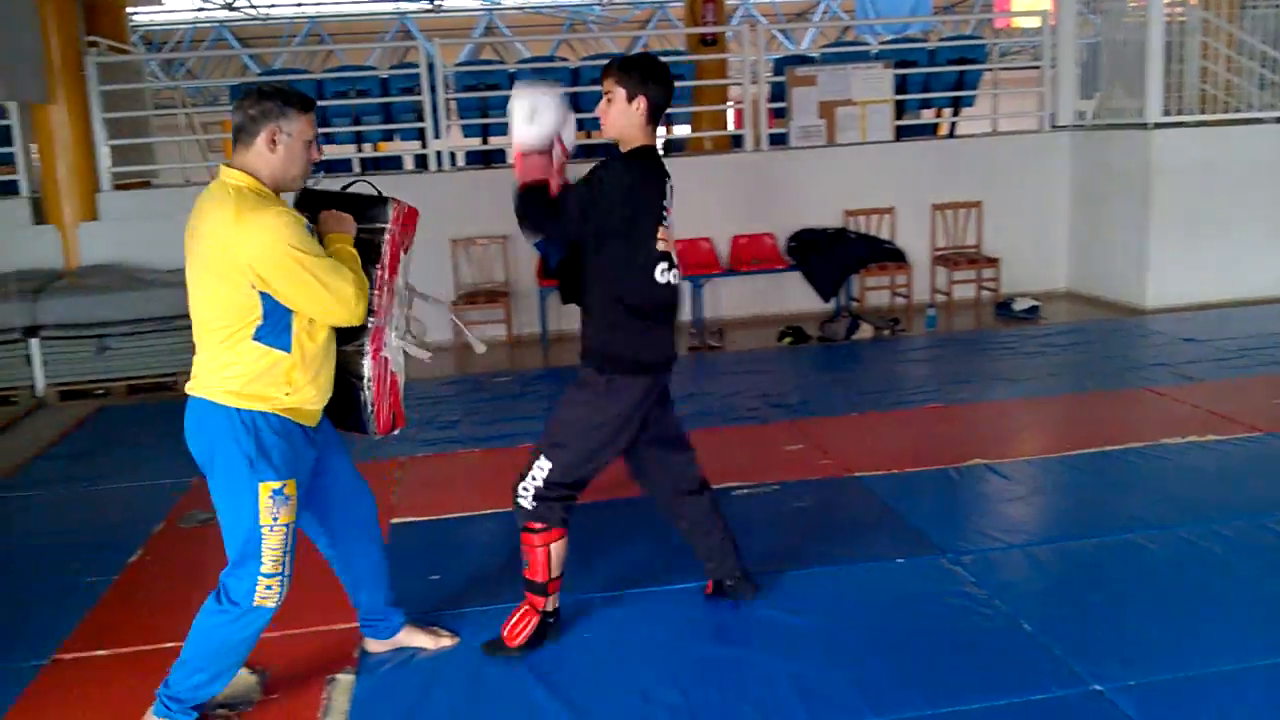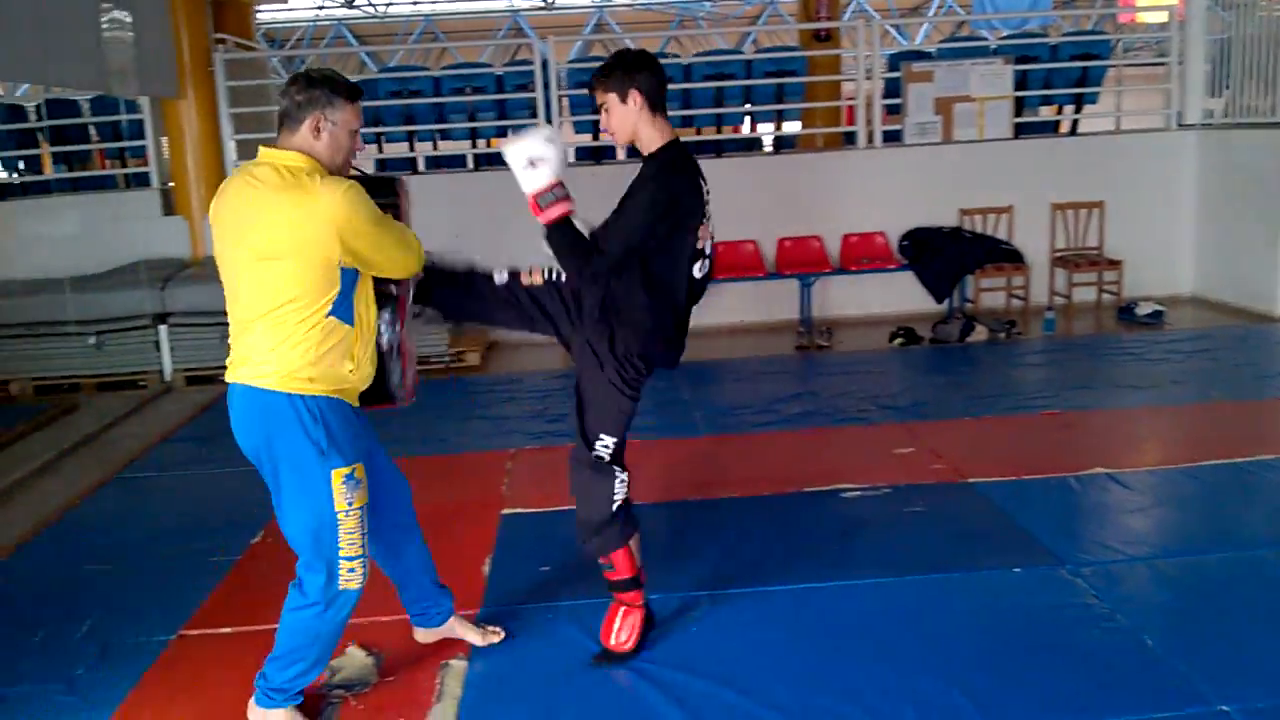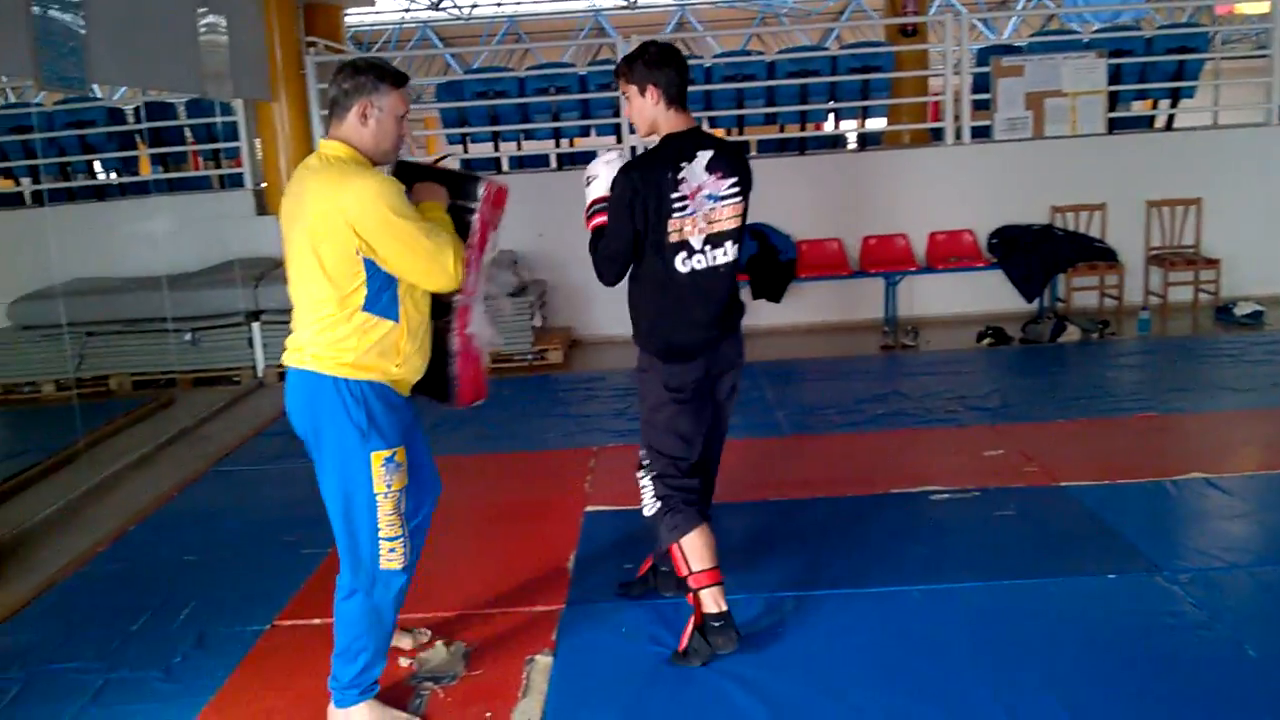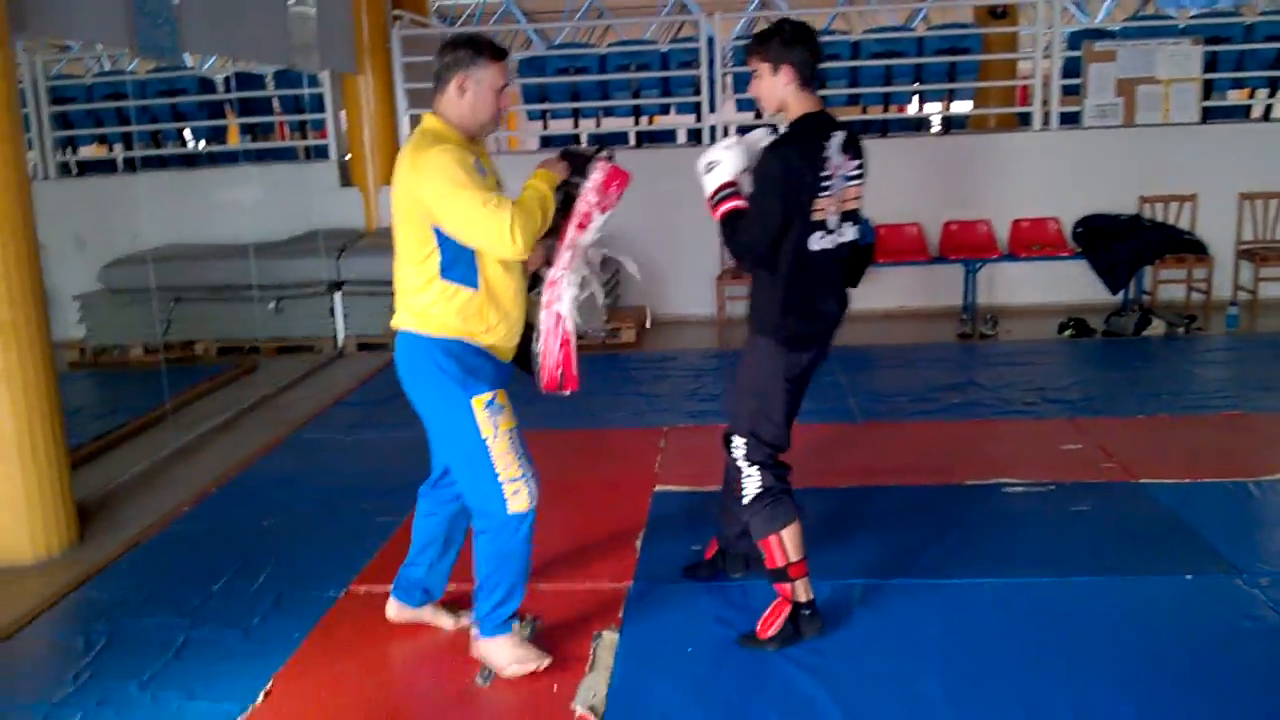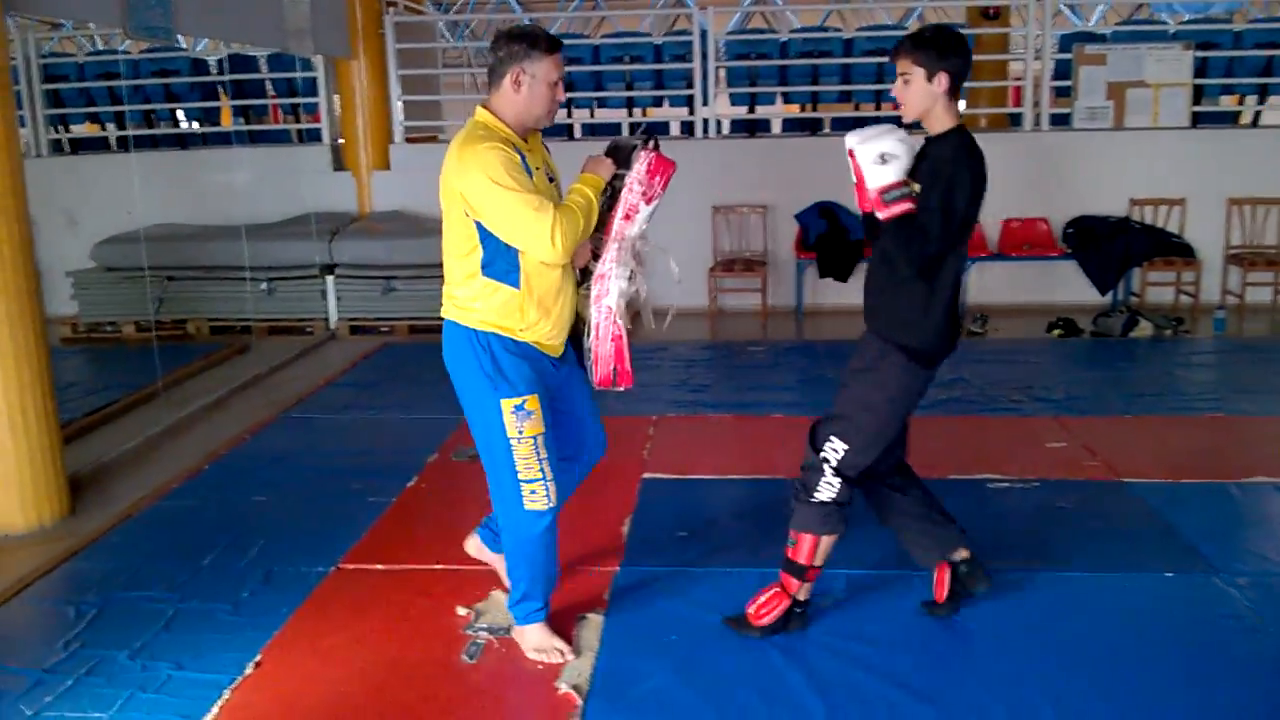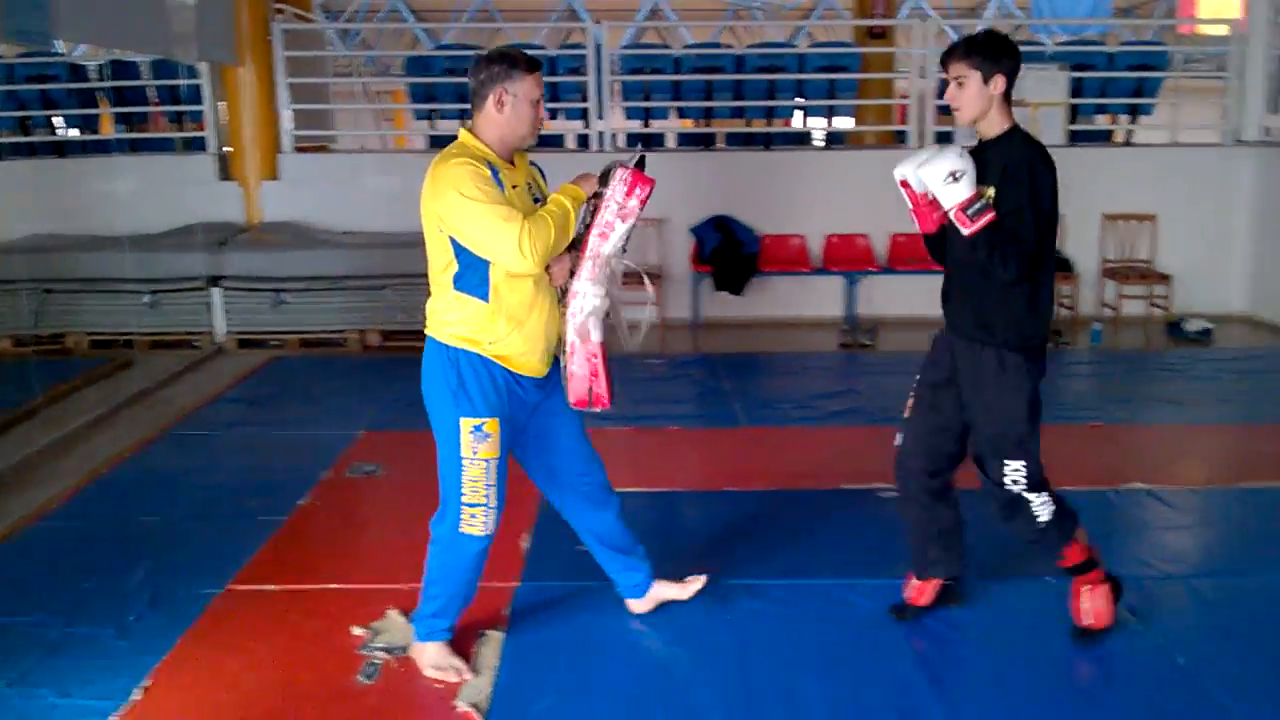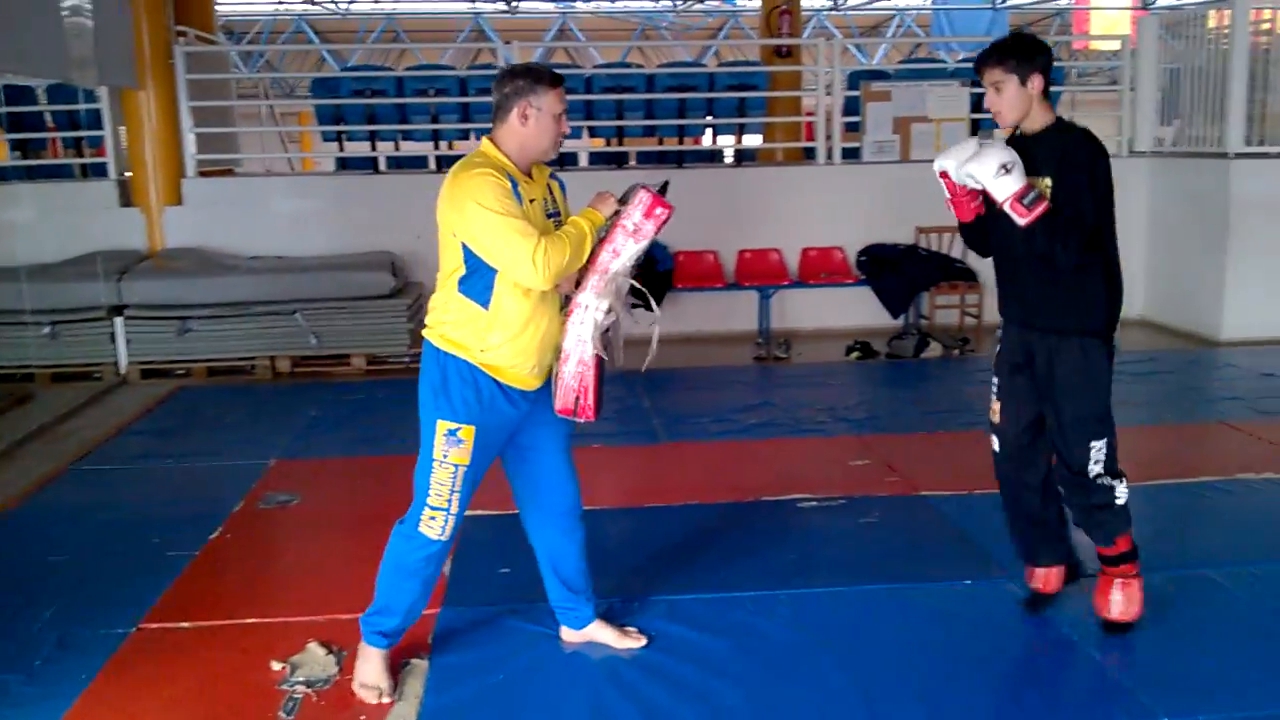
dt=0.4s
person 1, frame 1
left shoulder: (227, 200)
right shoulder: (262, 223)
right elbow: (348, 303)
left wrist: (322, 240)
right wrist: (340, 239)
left hip: (286, 413)
right hip: (244, 425)
left knee: (352, 514)
right knee: (258, 585)
left ankle: (383, 627)
person 1, frame 2
left shoulder: (232, 191)
right shoulder: (334, 200)
right elbow: (406, 260)
right wrist: (371, 212)
left hip: (265, 393)
right hip: (299, 409)
left knee: (388, 500)
right knee: (335, 567)
left ankle: (432, 614)
person 1, frame 3
left shoulder: (311, 177)
right shoulder: (364, 187)
right elbow: (444, 270)
left wrist: (411, 214)
right wrist: (432, 209)
left hip: (348, 382)
right hip: (346, 392)
left knee: (415, 494)
right knee: (376, 545)
left ankle: (373, 626)
person 1, frame 4
left shoulder: (458, 151)
right shoulder: (434, 160)
left elbow: (487, 238)
right elbow: (512, 233)
left wrist: (530, 247)
right wrist: (545, 181)
left hip: (463, 348)
right hip: (442, 352)
left knee: (456, 478)
right knee: (510, 493)
left ankle: (411, 596)
right ankle: (494, 628)
person 1, frame 5
left shoulder: (527, 144)
right shoulder: (480, 156)
right elbow: (551, 238)
left wrist: (581, 243)
right wrist: (592, 182)
left hip: (537, 341)
right hip: (490, 346)
left knee: (581, 446)
right knee: (531, 486)
left ankle: (496, 539)
right ankle: (528, 616)
person 1, frame 6
left shoulder: (522, 167)
right shoulder: (456, 174)
right elbow: (523, 248)
left wrist: (564, 261)
right wrist: (572, 195)
left hip: (532, 365)
right hip: (471, 367)
left knee: (579, 479)
right knee: (469, 511)
left ankle: (638, 585)
right ankle: (431, 635)
person 1, frame 7
left shoulder: (543, 181)
right shoulder: (475, 183)
left elbow: (558, 265)
right elbow: (539, 265)
left wrist: (589, 265)
right wrist: (592, 217)
left hip: (531, 377)
right hip: (466, 375)
left knee: (557, 502)
right knee: (434, 519)
left ankle: (577, 620)
right ankle: (376, 641)
person 2, frame 1
left shoulder: (620, 178)
right shoulder: (652, 175)
left elbow: (547, 234)
right elbow: (608, 248)
left wrist: (533, 157)
right wrist: (552, 169)
left hip: (617, 368)
right hip: (645, 358)
left knee: (542, 487)
right knee: (674, 475)
left ankle: (539, 611)
right ankle: (730, 576)
person 2, frame 2
left shoulder: (667, 180)
right shoulder: (669, 170)
left elbow: (596, 256)
left wrist: (544, 189)
left hip: (622, 345)
right hip: (588, 305)
left knee: (598, 479)
right knee: (482, 293)
left ankle: (630, 604)
person 2, frame 3
left shoulder: (639, 176)
right shoulder: (732, 160)
left elbow: (608, 267)
left wrist: (599, 200)
left hip: (671, 349)
right hip: (722, 341)
left knee: (667, 479)
right knee: (693, 462)
left ankle: (713, 617)
right ankle: (667, 562)
person 2, frame 4
left shoulder: (784, 155)
right shoulder: (845, 144)
left elbow: (751, 251)
left wrist: (724, 189)
left hip: (782, 328)
right hip: (818, 319)
left knee: (755, 457)
right knee: (752, 439)
left ankle: (798, 602)
right ankle: (734, 544)
person 2, frame 5
left shoulder: (955, 161)
right shoulder: (936, 154)
left elbow: (914, 258)
left wrist: (884, 192)
right wrist: (875, 190)
left hip: (907, 339)
right hip: (901, 333)
left knee: (830, 459)
right knee: (872, 456)
left ankle: (794, 593)
right ankle: (957, 562)
person 2, frame 6
left shoulder: (1027, 162)
right shoulder: (972, 159)
left elbow: (1012, 263)
left wrist: (966, 209)
right wrist: (931, 215)
left hip: (1007, 345)
right hip: (960, 335)
left knee: (1012, 475)
right knee: (917, 461)
left ankle: (1090, 578)
right ankle: (934, 578)
person 2, frame 7
left shoulder: (1080, 151)
right shoulder: (1009, 154)
left elbow: (1073, 249)
right elbow: (987, 243)
left wrist: (1020, 199)
right wrist: (965, 205)
left hip: (1077, 333)
right hip: (1021, 330)
left knee: (1084, 459)
right knee: (1015, 455)
left ankle: (1121, 569)
right ankle: (1050, 561)
